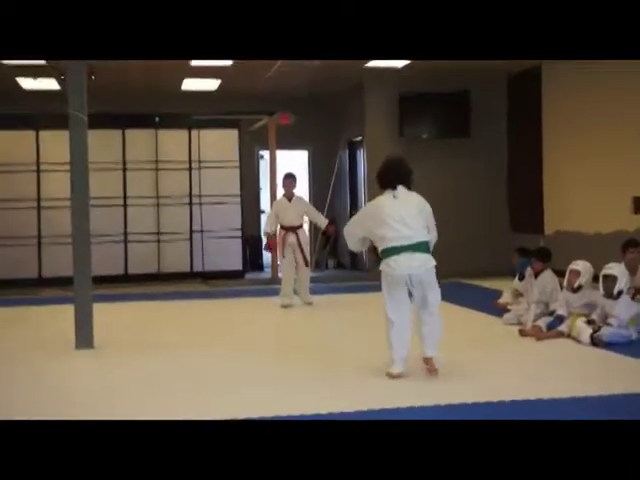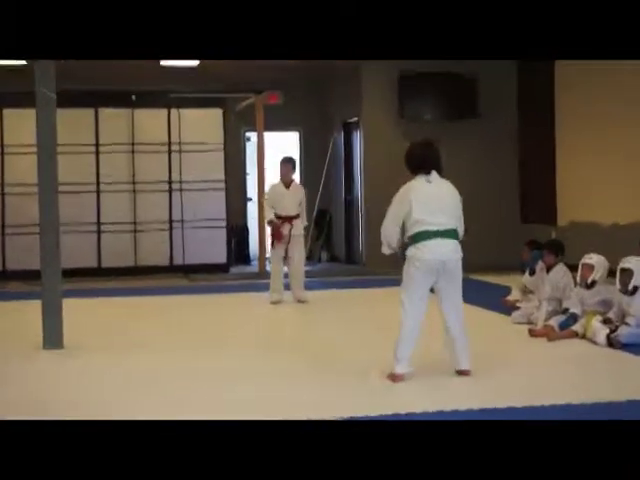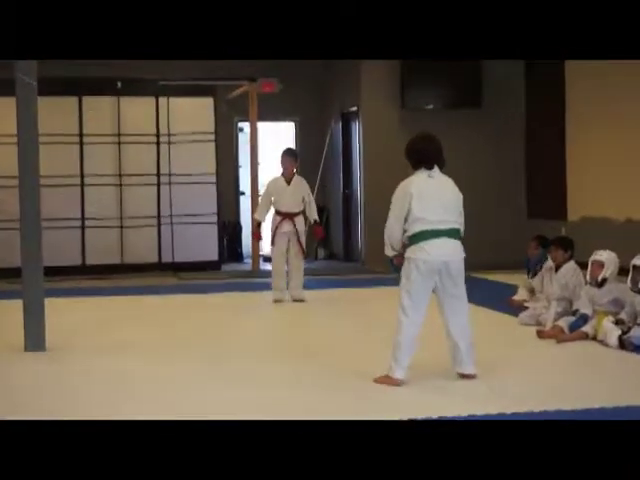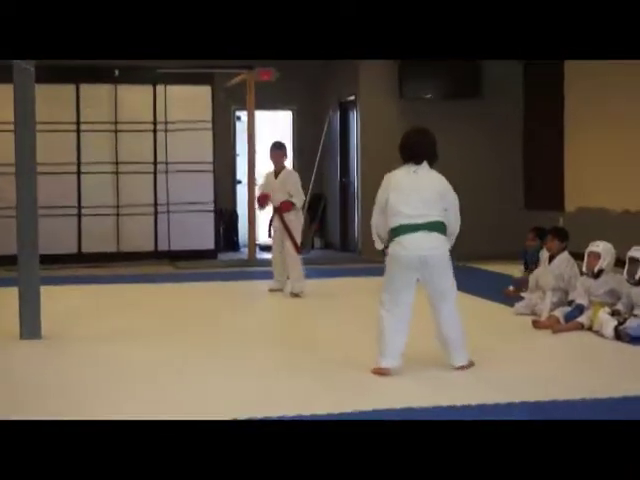
dt=0.4s
person 1, frame 1
left shoulder: (374, 207)
right shoulder: (418, 200)
left elbow: (350, 234)
right elbow: (432, 234)
left wrist: (368, 245)
left hip: (394, 265)
right hip: (422, 261)
left knee: (397, 316)
right knee: (430, 309)
left ankle: (397, 366)
right ankle: (429, 355)
person 1, frame 2
left shoulder: (408, 191)
right shoulder: (450, 189)
left elbow: (390, 227)
right elbow: (459, 225)
left wrist: (394, 250)
left hip: (421, 253)
right hip: (451, 250)
left knee: (411, 310)
right knee: (453, 309)
left ankle: (400, 368)
right ankle: (462, 363)
person 1, frame 3
left shoulder: (407, 186)
right shoulder: (450, 185)
left elbow: (393, 226)
right elbow: (460, 224)
left wrist: (395, 252)
left hip: (421, 252)
right hip: (452, 250)
left knee: (410, 313)
right knee: (457, 310)
left ankle: (397, 372)
right ankle: (466, 366)
person 1, frame 4
left shoulder: (391, 180)
right shoulder: (438, 181)
left elbow: (378, 217)
right elbow: (453, 219)
left wrist: (383, 242)
right wrist: (444, 243)
left hip: (402, 247)
right hip: (434, 245)
left knee: (392, 305)
right knee: (445, 302)
left ankle: (387, 362)
right ankle: (460, 357)
person 2, frame 1
left shoulder: (301, 201)
right shoulder: (277, 203)
left elbow: (313, 214)
right elbow: (271, 221)
left wrist: (327, 225)
right wrist: (269, 237)
left hip: (300, 236)
right hip: (285, 238)
left knee: (303, 267)
right knee: (287, 269)
left ankle: (305, 296)
person 2, frame 2
left shoulder: (299, 189)
right shoulder: (273, 189)
right elbow: (268, 208)
left wrist: (303, 226)
right wrist: (273, 225)
left hip: (296, 228)
right hip: (279, 227)
left knee: (297, 262)
right knee: (277, 262)
left ankle: (299, 293)
right ankle: (276, 294)
person 2, frame 3
left shoulder: (302, 183)
right shoulder: (273, 183)
left elbow: (310, 204)
right elbow: (264, 204)
left wrist: (316, 223)
right wrist: (257, 225)
left hip: (297, 223)
right hip: (279, 223)
left knee: (297, 259)
right knee: (278, 260)
left ankle: (296, 292)
right ankle: (279, 292)
person 2, frame 4
left shoulder: (292, 175)
right shoulder: (268, 177)
left elbow: (300, 197)
right elbow: (263, 201)
left wrist: (291, 203)
right wrist: (261, 201)
left hip: (292, 217)
right hip: (278, 217)
left knee: (291, 251)
right knee: (277, 252)
left ankle: (297, 287)
right ankle: (279, 283)
